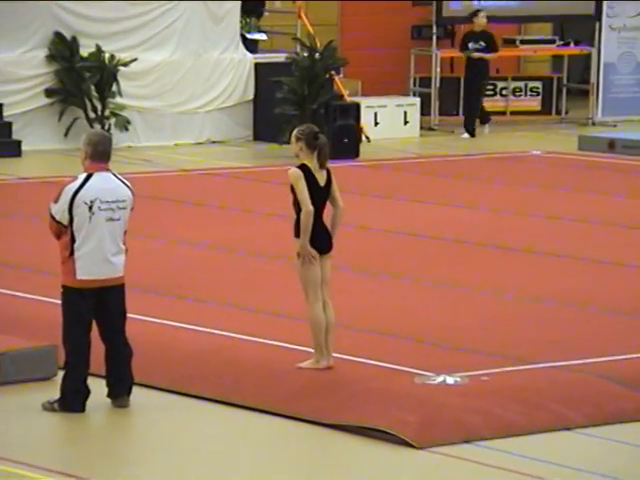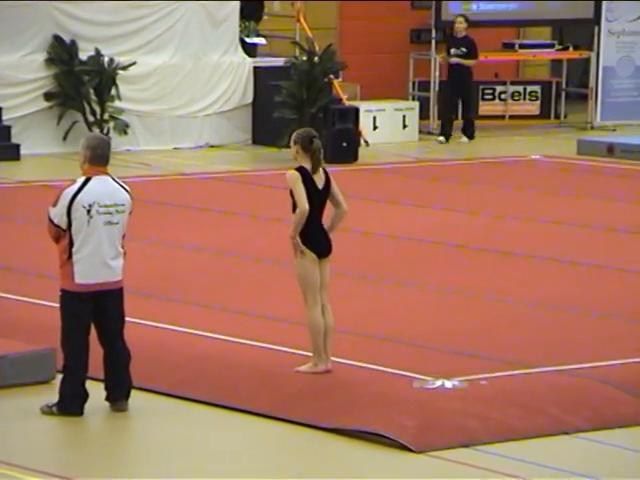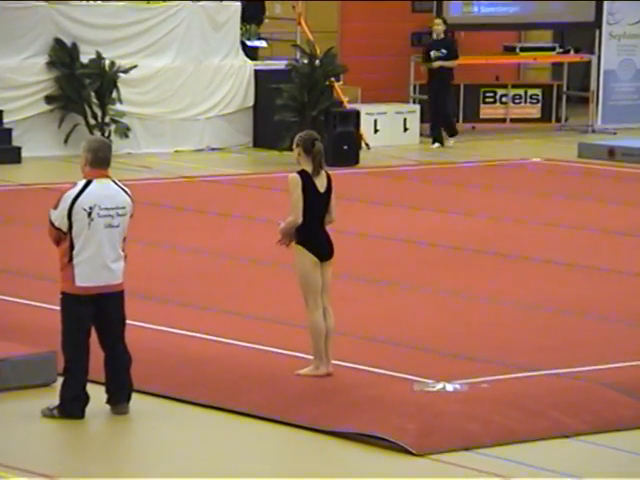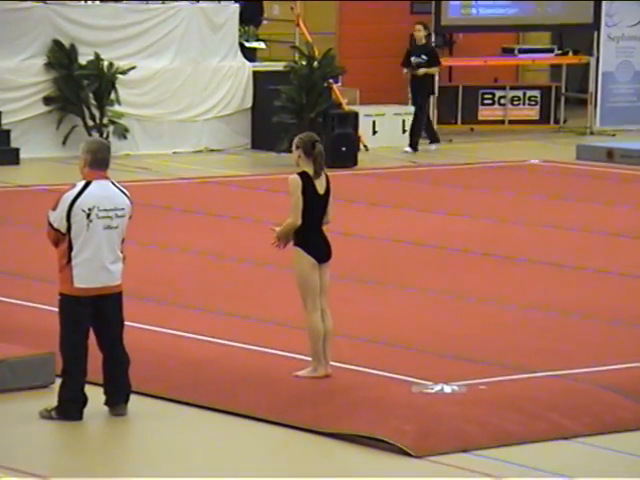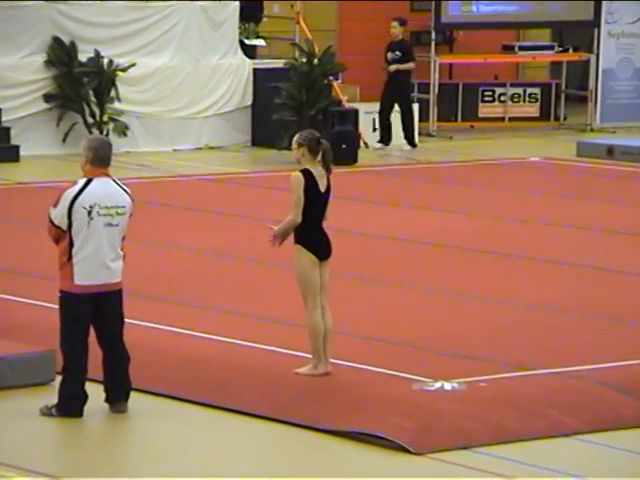
dt=0.3s
person 1, frame 1
left shoulder: (75, 189)
right shoulder: (125, 189)
left elbow: (56, 228)
left hip: (80, 277)
right hip: (113, 274)
left knee: (77, 340)
right knee: (115, 336)
left ankle: (72, 399)
right ankle: (121, 392)
person 1, frame 2
left shoulder: (74, 193)
right shoulder: (123, 193)
left elbow: (54, 232)
left hip: (78, 281)
right hip: (112, 279)
left knee: (75, 344)
right knee: (114, 340)
left ankle: (71, 402)
right ankle: (119, 396)
person 1, frame 3
left shoulder: (74, 196)
right shoulder: (124, 195)
left elbow: (55, 234)
left hip: (79, 283)
right hip: (113, 281)
left knee: (75, 347)
right knee: (115, 343)
left ankle: (72, 405)
right ankle: (120, 398)
person 1, frame 4
left shoulder: (73, 197)
right shoulder: (123, 197)
left elbow: (53, 235)
left hip: (77, 284)
right hip: (111, 283)
left knee: (74, 348)
right knee: (113, 343)
left ankle: (70, 407)
right ankle: (118, 400)
person 1, frame 5
left shoulder: (74, 194)
right shoulder: (124, 195)
left elbow: (54, 233)
left hip: (77, 282)
right hip: (111, 281)
left knee: (74, 345)
right knee: (113, 341)
left ankle: (70, 404)
right ankle: (118, 397)
person 2, frame 1
left shoulder: (297, 172)
right shoulder: (325, 171)
left elbow: (307, 209)
right elbow: (338, 207)
left wrist: (303, 243)
right wrist: (330, 236)
left hip: (311, 239)
right hip: (324, 238)
left knee: (313, 300)
right knee: (324, 298)
left ankle: (320, 357)
right ankle: (327, 354)
person 2, frame 2
left shoulder: (295, 175)
right shoulder: (324, 174)
left elbow: (303, 209)
right elbow: (342, 209)
left wrist: (294, 235)
right wrist: (326, 231)
left hip: (308, 242)
right hip: (324, 240)
left knee: (312, 304)
right knee: (323, 302)
left ankle: (318, 361)
right ankle: (325, 358)
person 2, frame 3
left shoulder: (296, 178)
right shoulder: (327, 177)
left elbow: (296, 219)
right elbow: (330, 217)
left wrist: (284, 231)
left hip: (307, 246)
right hip: (325, 243)
left knee: (313, 307)
right knee: (324, 305)
left ankle: (319, 363)
right ankle: (326, 361)
person 2, frame 4
left shoulder: (297, 180)
right shoulder: (324, 178)
left elbow: (295, 220)
right elbow: (326, 218)
left wrist: (282, 233)
left hip: (306, 248)
right hip: (323, 245)
left knee: (311, 309)
right knee: (322, 307)
left ankle: (317, 366)
right ankle: (324, 363)
person 2, frame 5
left shoulder: (299, 177)
right shoulder: (324, 176)
left elbow: (296, 218)
left wrist: (279, 231)
right wrist: (288, 231)
left hip: (307, 245)
right hip: (323, 242)
left knee: (312, 306)
right knee: (322, 304)
left ankle: (317, 363)
right ankle: (324, 360)
person 3, frame 1
left shoulder: (488, 36)
right shoulder: (467, 36)
left elbow: (493, 55)
right elbow: (462, 52)
left wrist: (480, 55)
right wrist: (466, 55)
left hip: (481, 72)
right hip: (469, 71)
left knee: (474, 100)
right knee: (468, 99)
left ankle: (470, 130)
right ankle: (485, 120)
person 3, frame 2
left shoulder: (469, 42)
right shoulder: (451, 41)
left elbow: (473, 62)
left wrist: (458, 60)
right wrist: (446, 60)
left hip: (465, 78)
right hip: (452, 77)
left knee: (467, 106)
right knee: (448, 105)
left ankle: (469, 133)
right ankle: (444, 135)
person 3, frame 3
left shoulder: (449, 43)
right shoulder: (430, 44)
left elbow: (454, 63)
left wrist: (440, 63)
right wrist: (426, 66)
left hip: (445, 80)
right hip: (433, 80)
left knee: (443, 108)
right knee: (434, 109)
left ankle: (452, 133)
right ankle: (437, 139)
person 3, frame 4
left shoulder: (430, 49)
right shoulder: (411, 50)
left elbow: (436, 69)
right elbow: (406, 67)
left wrist: (425, 70)
right wrist: (406, 71)
left hip: (426, 86)
right hip: (415, 85)
left knee: (419, 114)
right knee: (423, 114)
left ankle: (413, 145)
right ankle: (434, 139)
person 3, frame 5
left shoulder: (405, 45)
right shoulder: (390, 45)
left elbow: (412, 65)
left wrist: (397, 66)
right wrist: (386, 68)
left hip: (403, 83)
right hip: (391, 81)
left knee: (406, 112)
right knee: (384, 111)
left ankle: (411, 142)
right ankle: (384, 140)
